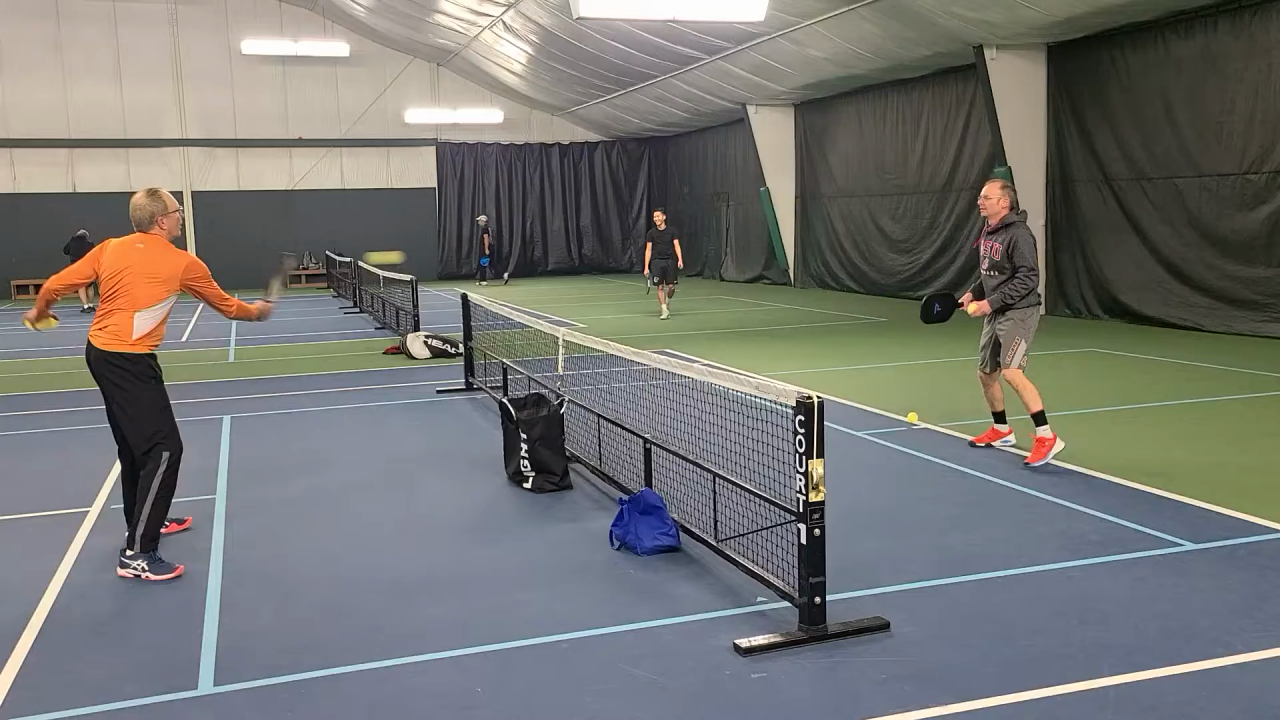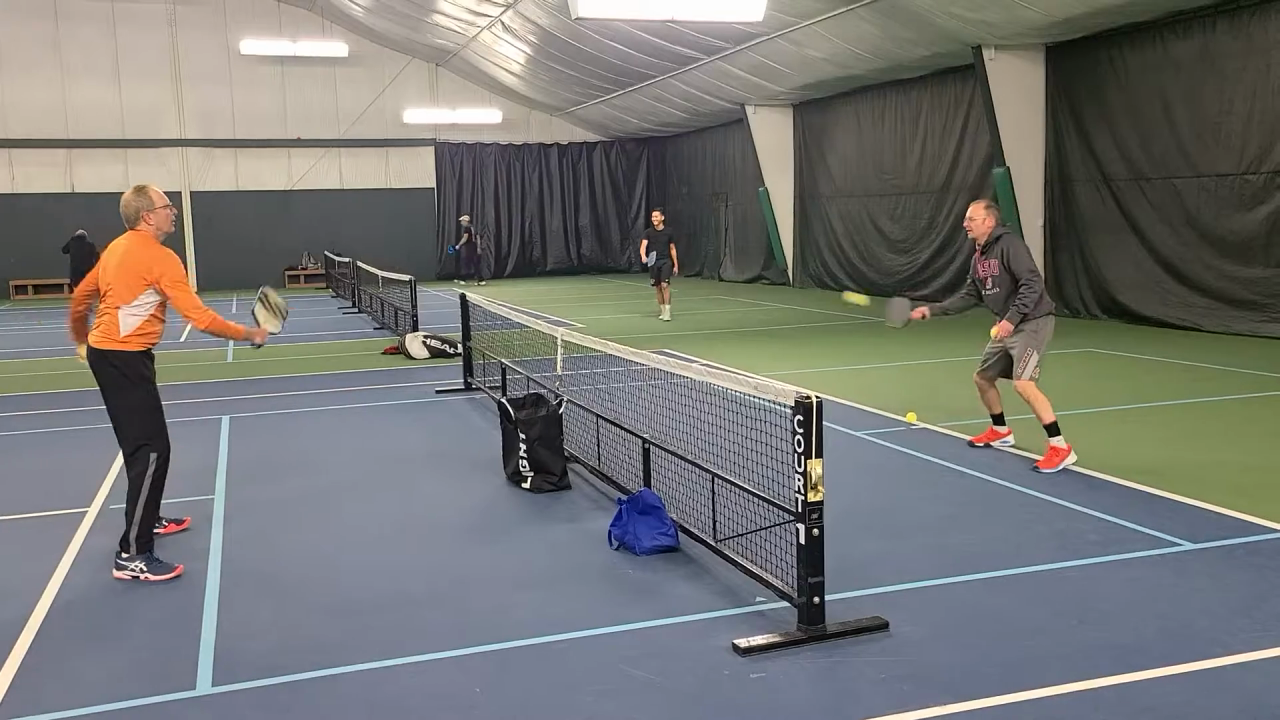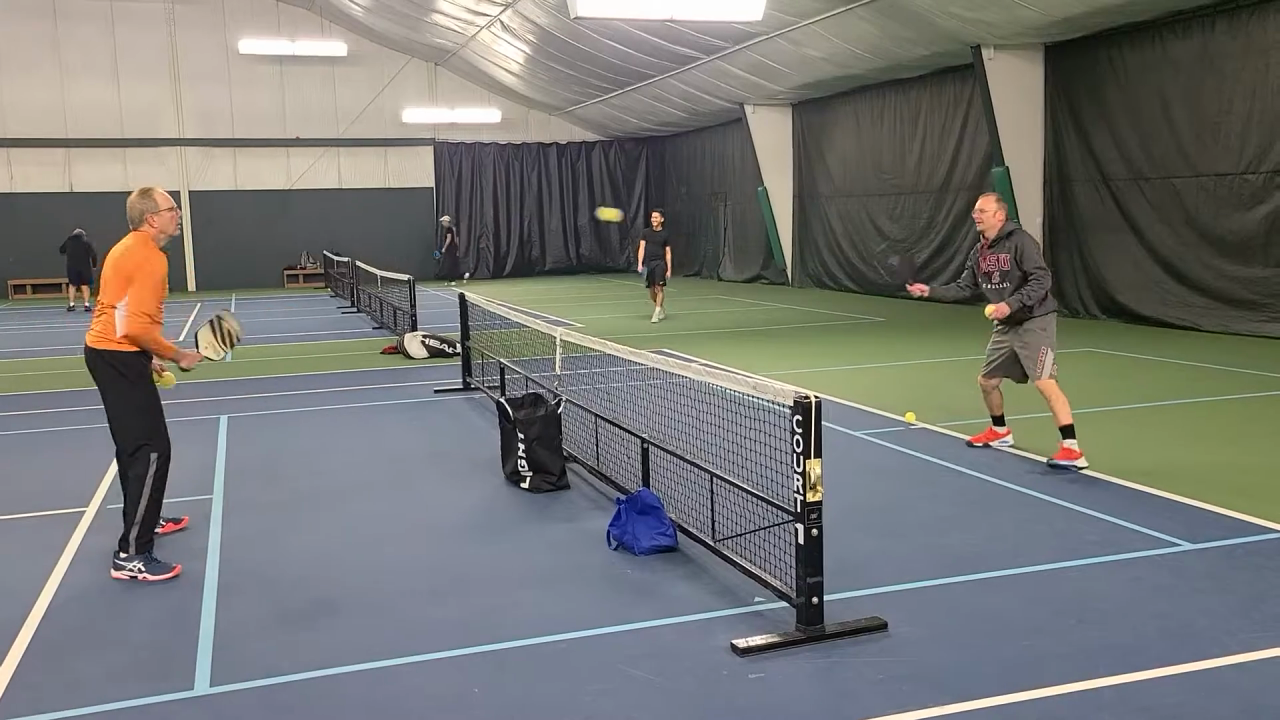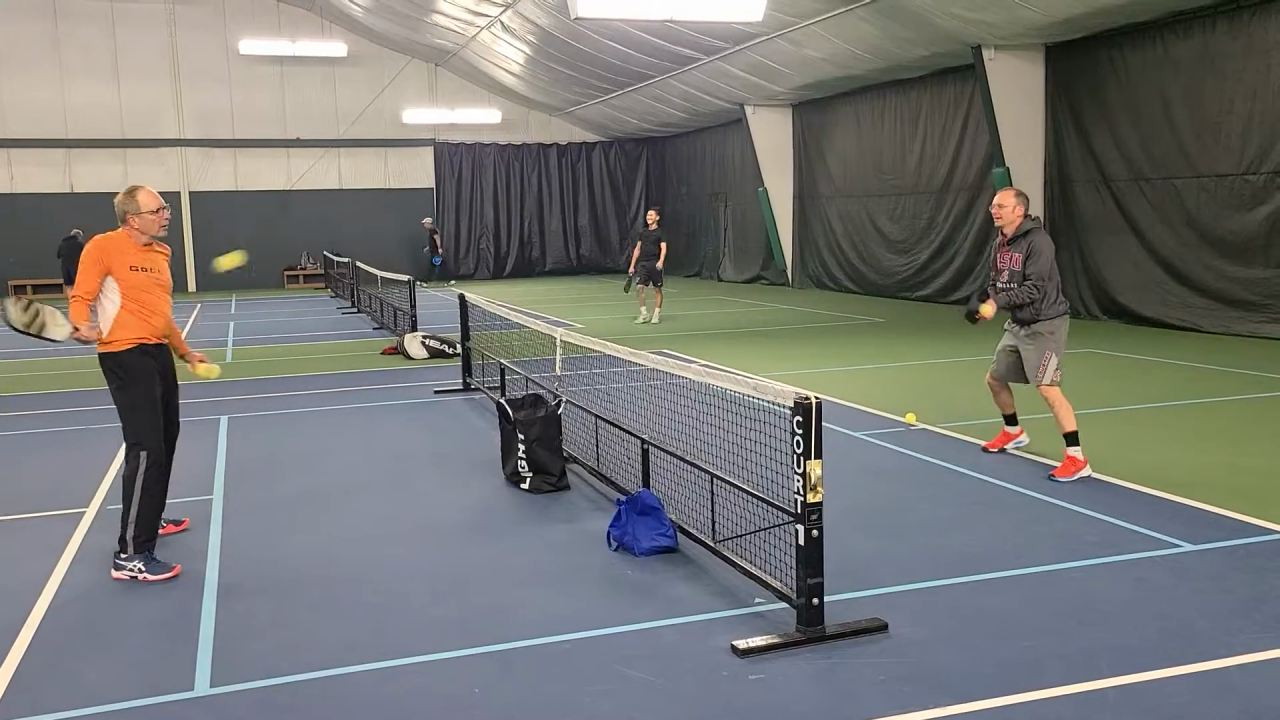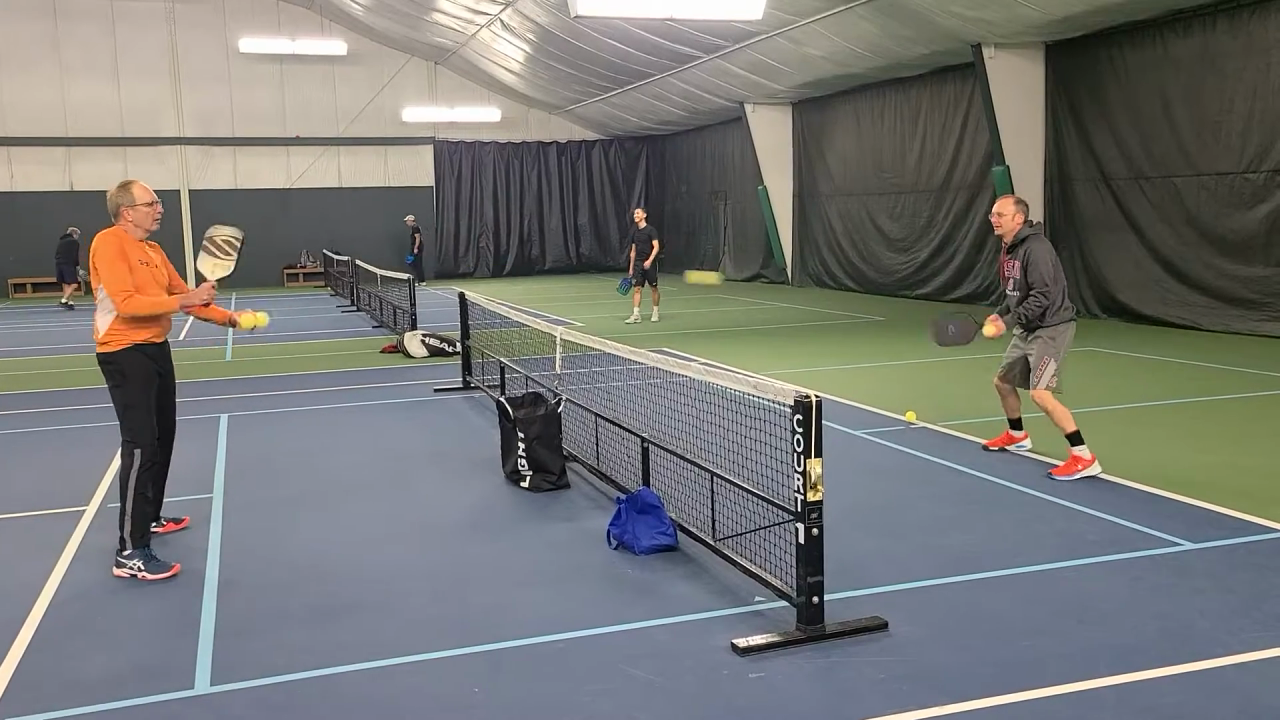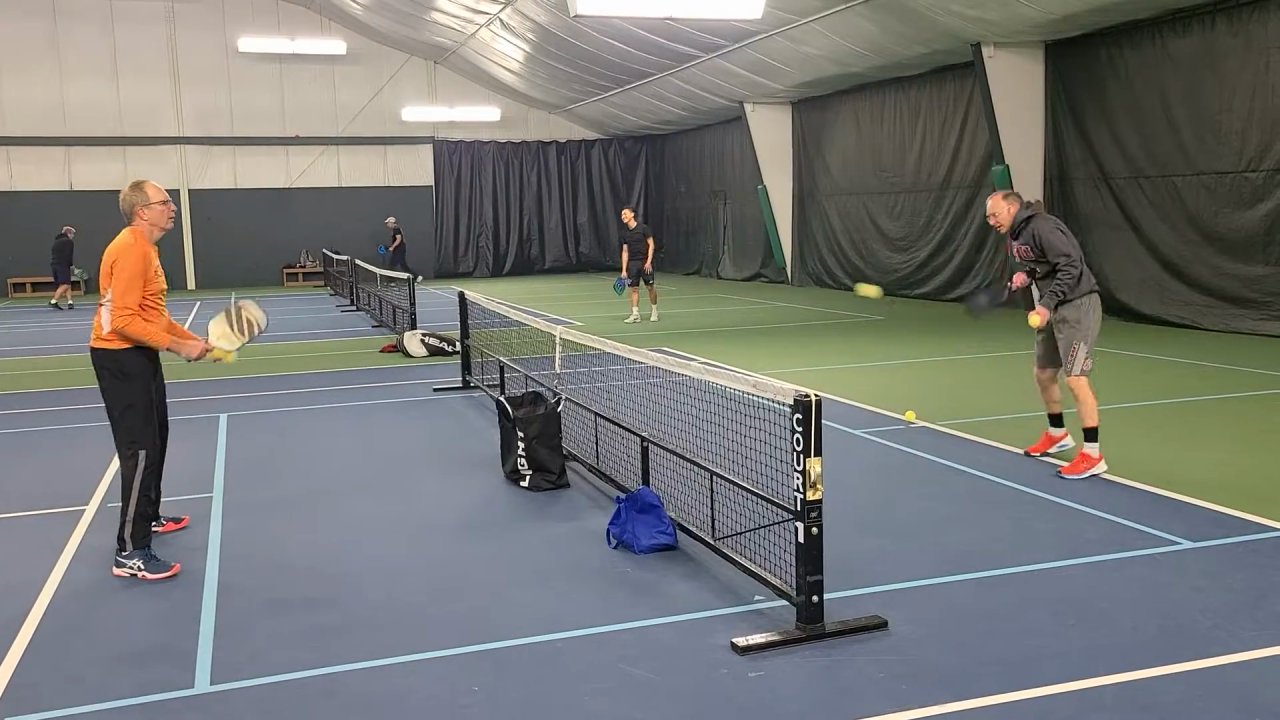
dt=0.3s
person 1, frame 1
left shoulder: (109, 249)
right shoulder: (182, 263)
left elbow: (58, 283)
right elbow: (225, 305)
left wrist: (39, 310)
right wrist: (257, 310)
left hip: (101, 353)
right hip: (130, 361)
left knee: (134, 443)
right knee: (163, 449)
left ankle: (144, 518)
right ankle: (135, 553)
person 1, frame 2
left shoulder: (116, 248)
right shoulder: (160, 258)
left elbow: (81, 296)
right elbow: (199, 317)
left wrist: (81, 335)
right wrist: (248, 333)
left hip: (105, 352)
right hip: (125, 357)
left knee: (139, 444)
right knee: (151, 450)
left ankle: (147, 518)
right ankle: (132, 555)
person 1, frame 3
left shoulder: (137, 250)
right shoulder: (144, 256)
right elbow: (135, 322)
left wrist: (147, 358)
right wrist: (178, 355)
left hip: (124, 357)
right hip: (115, 358)
left knee: (136, 446)
right knee: (151, 450)
left ankle: (146, 518)
right ankle: (130, 555)
person 1, frame 4
left shoulder: (161, 252)
right shoulder: (104, 246)
right elbow: (80, 299)
left wrist: (186, 351)
right wrist: (84, 325)
left hip: (158, 352)
right hip: (125, 356)
left knee: (165, 438)
right knee: (146, 449)
left ankle: (150, 519)
right ankle: (131, 555)
person 1, frame 5
left shoulder: (153, 249)
right shoulder: (109, 242)
left elbow: (180, 294)
right elbow: (128, 304)
left wrist: (229, 317)
right wrist: (186, 301)
left hip: (155, 350)
right hip: (124, 355)
left knee: (162, 438)
right knee: (141, 446)
left ankle: (149, 516)
right ankle: (131, 553)
person 1, frame 6
left shoulder: (145, 248)
right shoulder: (132, 249)
right elbow: (124, 320)
left wrist: (190, 338)
right wrist: (178, 346)
left hip: (139, 353)
right hip: (120, 355)
left knee: (156, 437)
right knee: (140, 447)
left ankle: (148, 516)
right ankle: (130, 552)
person 2, frame 1
left shoulder: (1018, 234)
right shoulder: (987, 233)
left elbow: (1027, 278)
left wrist: (991, 302)
right wrist: (973, 293)
left hip: (1019, 312)
right hip: (995, 314)
left knee: (1012, 373)
right knee: (986, 373)
left ankle: (1046, 437)
right ankle: (1001, 430)
person 2, frame 2
left shoulder: (1010, 245)
right shoulder: (979, 256)
left elbow: (1032, 284)
right elbow: (970, 296)
left wrist: (1012, 318)
right wrist: (930, 310)
left hip: (1034, 323)
right hip: (1007, 326)
left knee: (1023, 384)
right knee: (983, 378)
left ankle: (1060, 447)
right ankle: (1001, 431)
person 2, frame 3
left shoulder: (1021, 241)
right shoulder: (980, 250)
left elbow: (1042, 279)
right elbow: (964, 287)
left wrist: (1012, 304)
right wrist: (928, 291)
left hip: (1036, 322)
right hip: (1006, 326)
left knee: (1044, 382)
right knee: (987, 381)
left ankle: (1072, 450)
right ankle: (1000, 431)
person 2, frame 4
left shoulder: (1038, 241)
right shoulder: (999, 244)
left elbow: (1034, 289)
right elbow: (994, 283)
left wrist: (997, 303)
right wrist: (987, 304)
left hip: (1046, 325)
right hip: (1017, 325)
left knee: (1048, 389)
right knee: (995, 379)
left ankle: (1077, 458)
right ankle: (1013, 432)
person 2, frame 5
left shoulder: (1035, 248)
right shoulder: (1010, 249)
left elbow: (1042, 296)
left wrist: (1007, 324)
right wrist: (999, 314)
left hip: (1053, 328)
right hip: (1029, 329)
left knee: (1040, 393)
right knee: (1003, 382)
left ankle: (1083, 457)
right ankle: (1016, 435)
person 2, frame 6
left shoulder: (1039, 226)
right shoulder: (1018, 233)
left elbow: (1070, 265)
left wrist: (1046, 303)
right wrist: (1024, 274)
left hip: (1078, 305)
right hip: (1058, 308)
left knee: (1076, 379)
right knee: (1043, 373)
left ankle: (1092, 454)
right ankle: (1057, 435)
